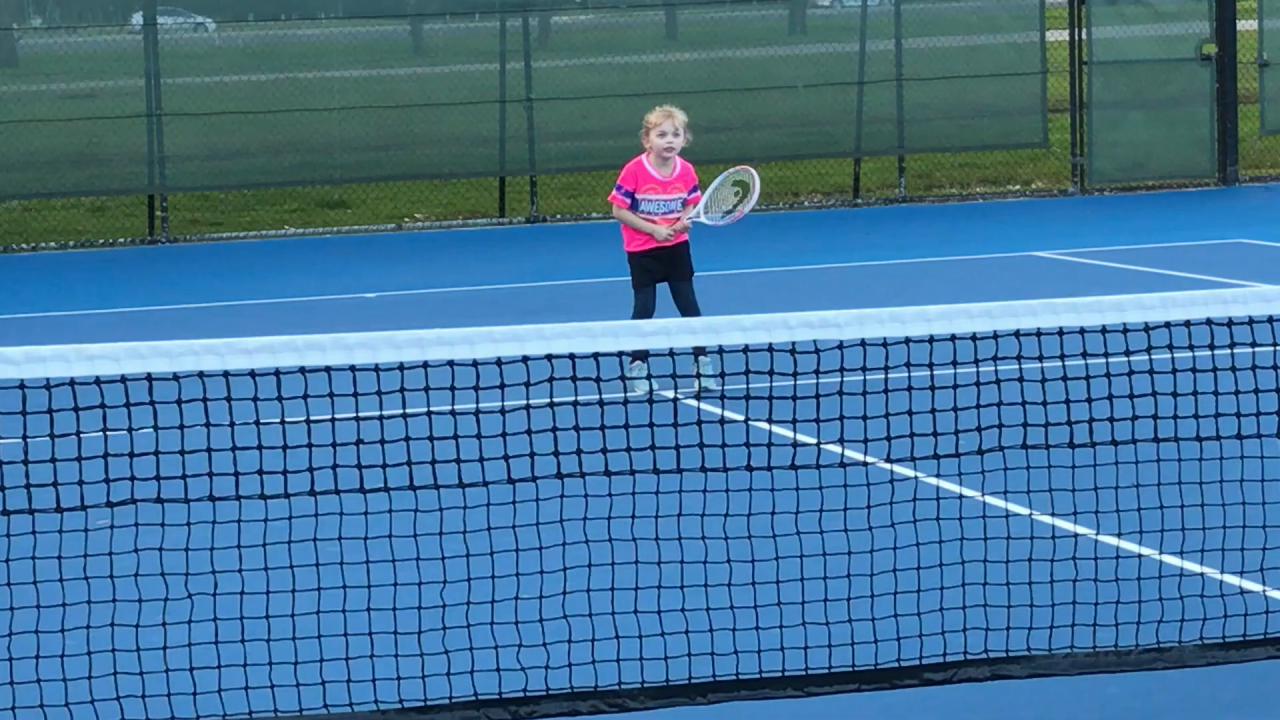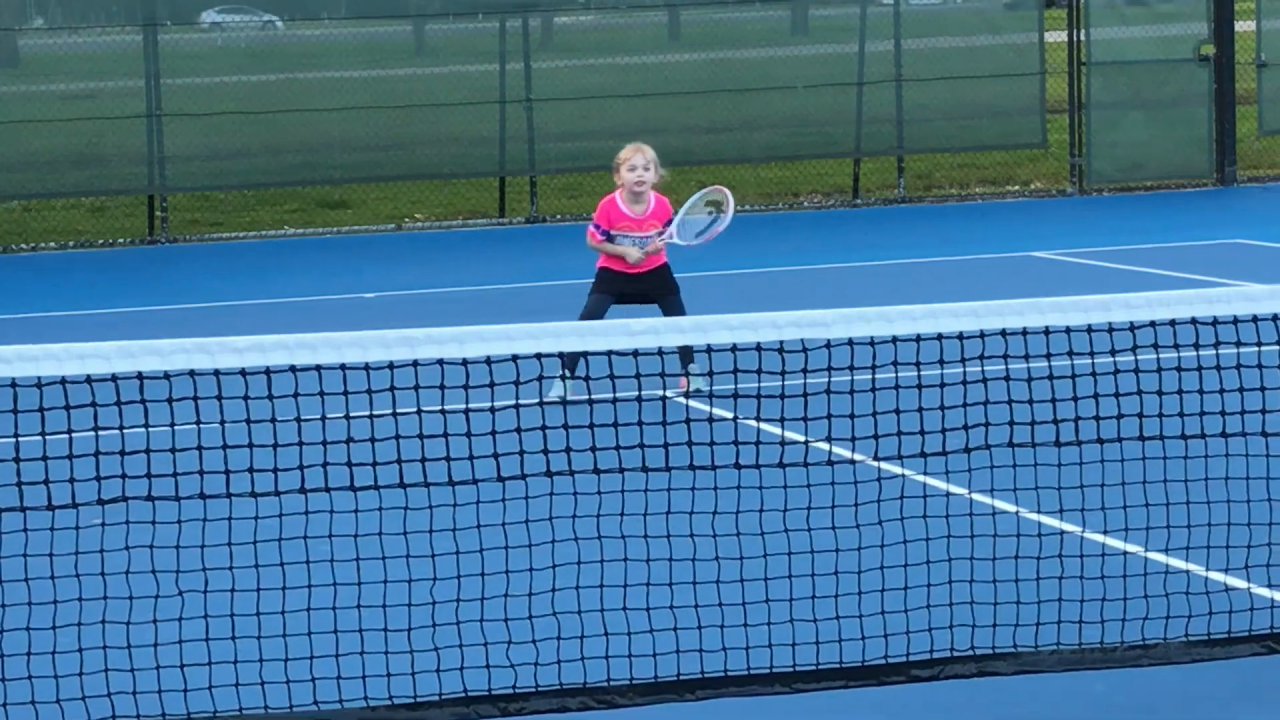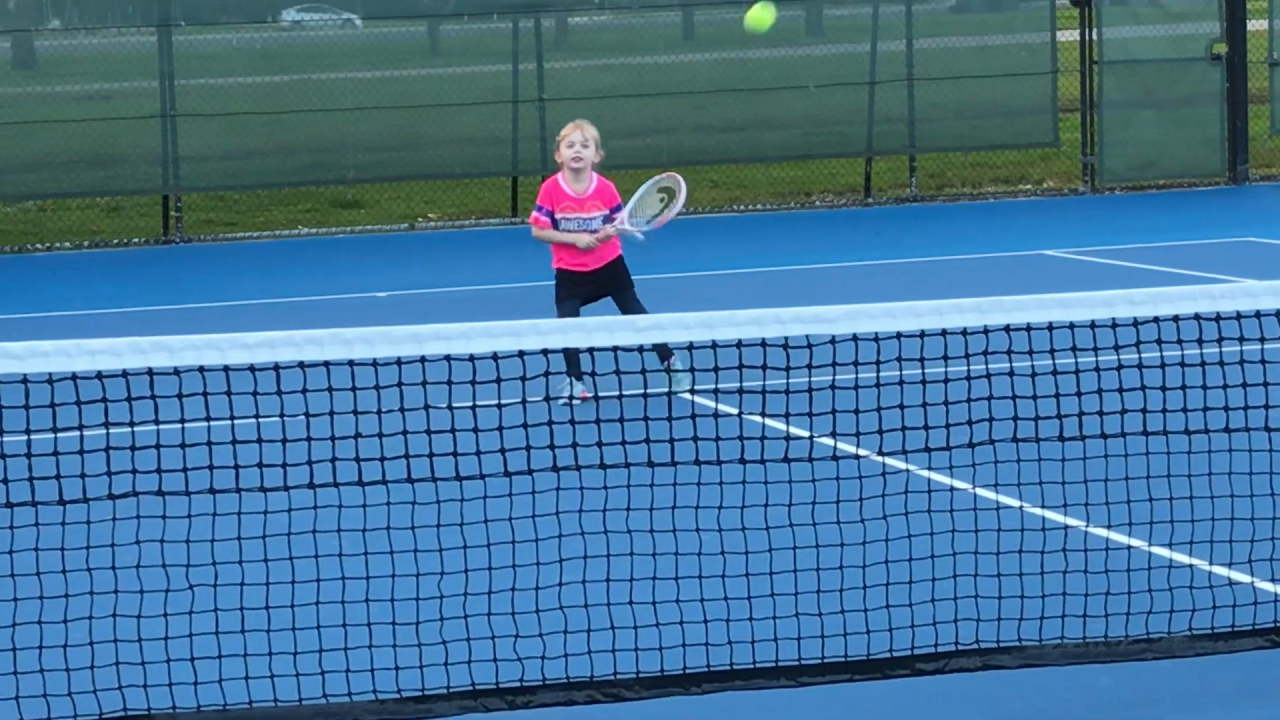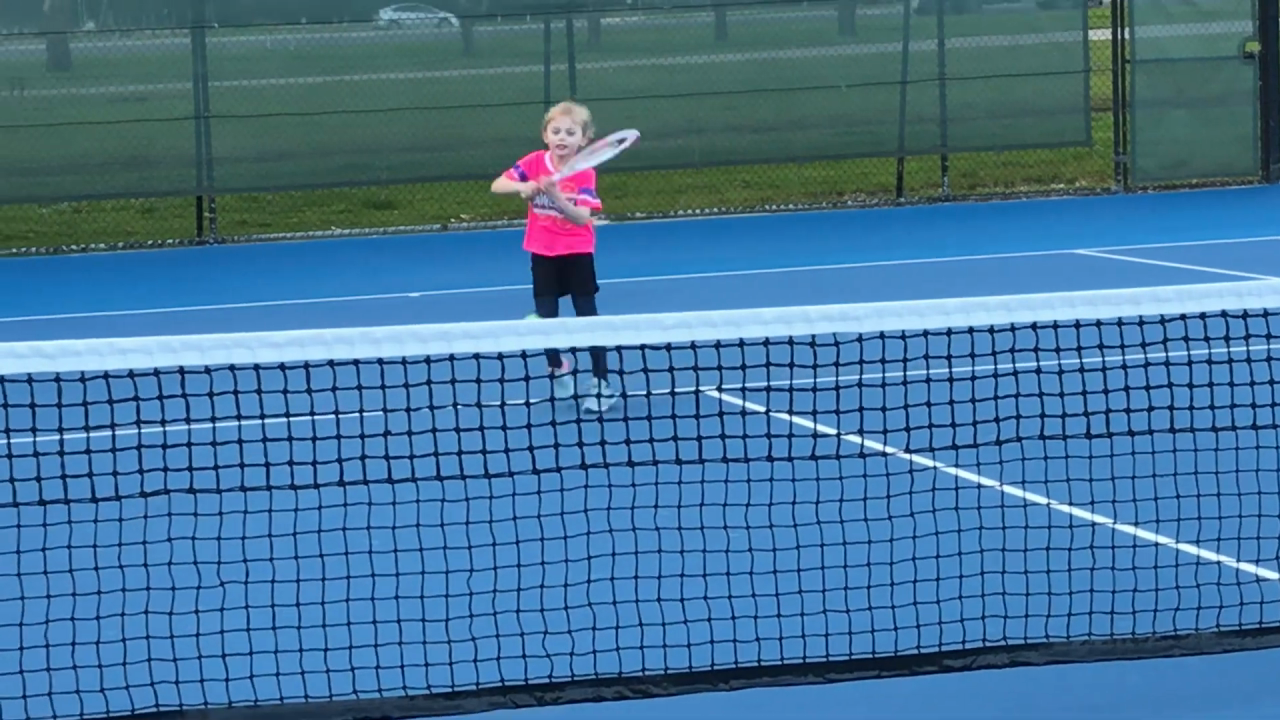
dt=0.2s
person 1, frame 1
left shoulder: (687, 172)
right shoulder: (633, 171)
left elbow: (694, 208)
right elbow: (618, 210)
left wrist: (684, 222)
right wrist: (653, 227)
left hip: (676, 247)
right hip: (642, 249)
left knee: (689, 307)
right knee: (645, 309)
left ankle: (702, 366)
right ankle: (638, 366)
person 1, frame 2
left shoulder: (663, 205)
right shoulder: (609, 206)
right elbow: (594, 241)
left wrist: (660, 246)
right wrist: (624, 251)
left hip: (654, 270)
right hip: (613, 270)
left knee: (678, 319)
right knee: (589, 318)
left ankle: (690, 369)
right ankle: (566, 377)
person 1, frame 3
left shoulder: (606, 189)
right shoulder: (550, 189)
left elbow: (618, 224)
right elbow: (538, 230)
left wrist: (603, 235)
right wrist: (572, 239)
left hip: (608, 262)
right hip: (570, 267)
left knee: (636, 314)
left ankle: (671, 362)
right ankle: (575, 379)
person 1, frame 4
left shoulder: (585, 173)
right shoulder: (534, 162)
left elbow: (585, 215)
right elbow: (497, 186)
left wrist: (566, 204)
right wrist: (522, 188)
left hip: (577, 254)
right hip: (544, 254)
left knee: (587, 317)
right knee: (545, 319)
left ankle: (602, 384)
right ankle: (559, 367)
